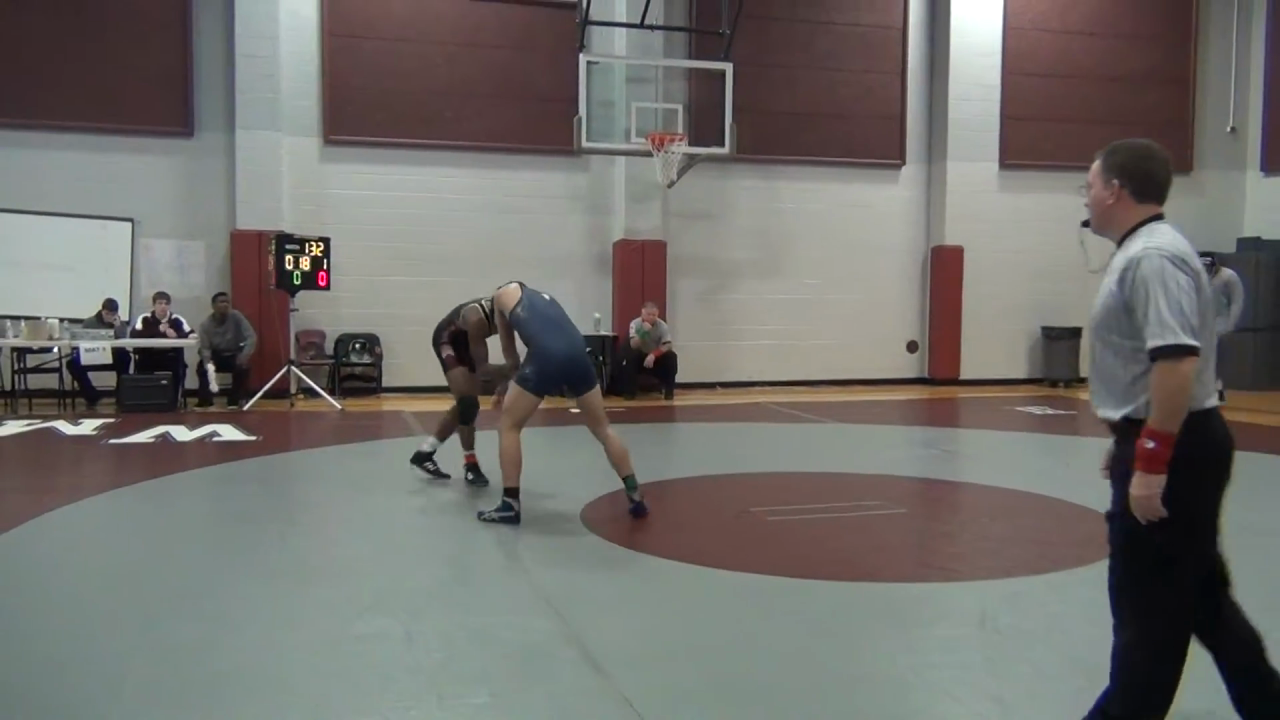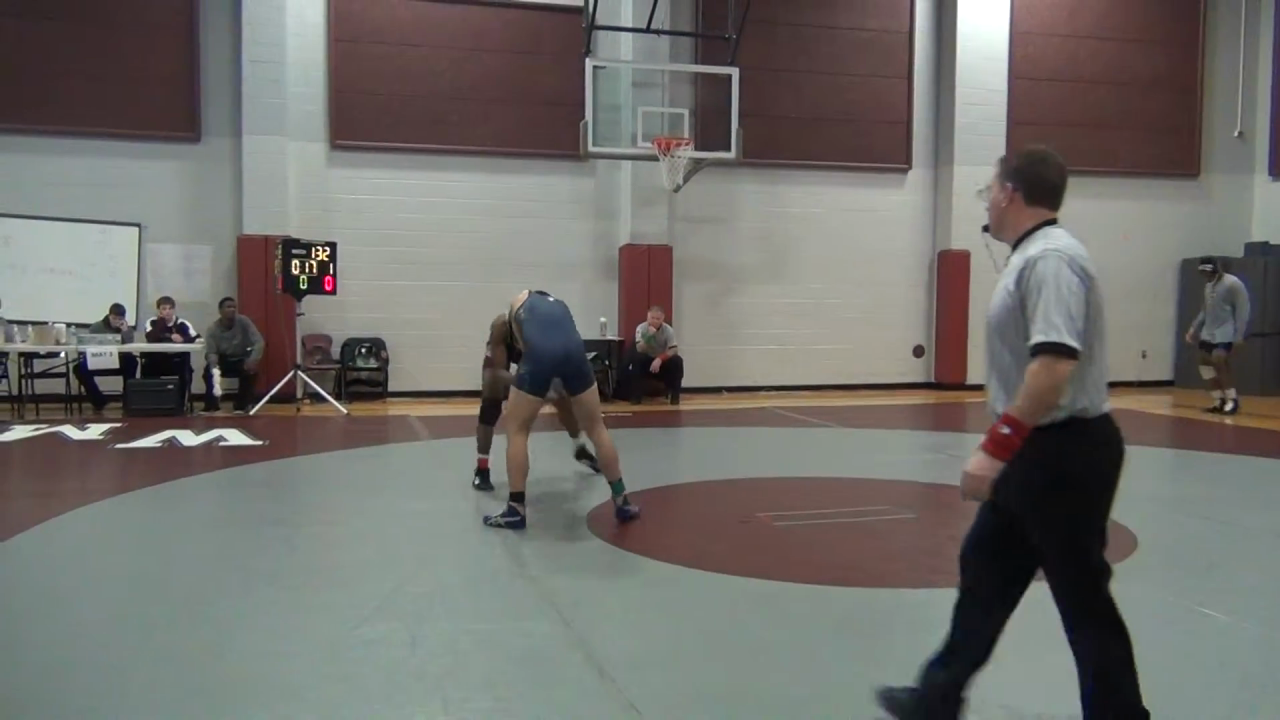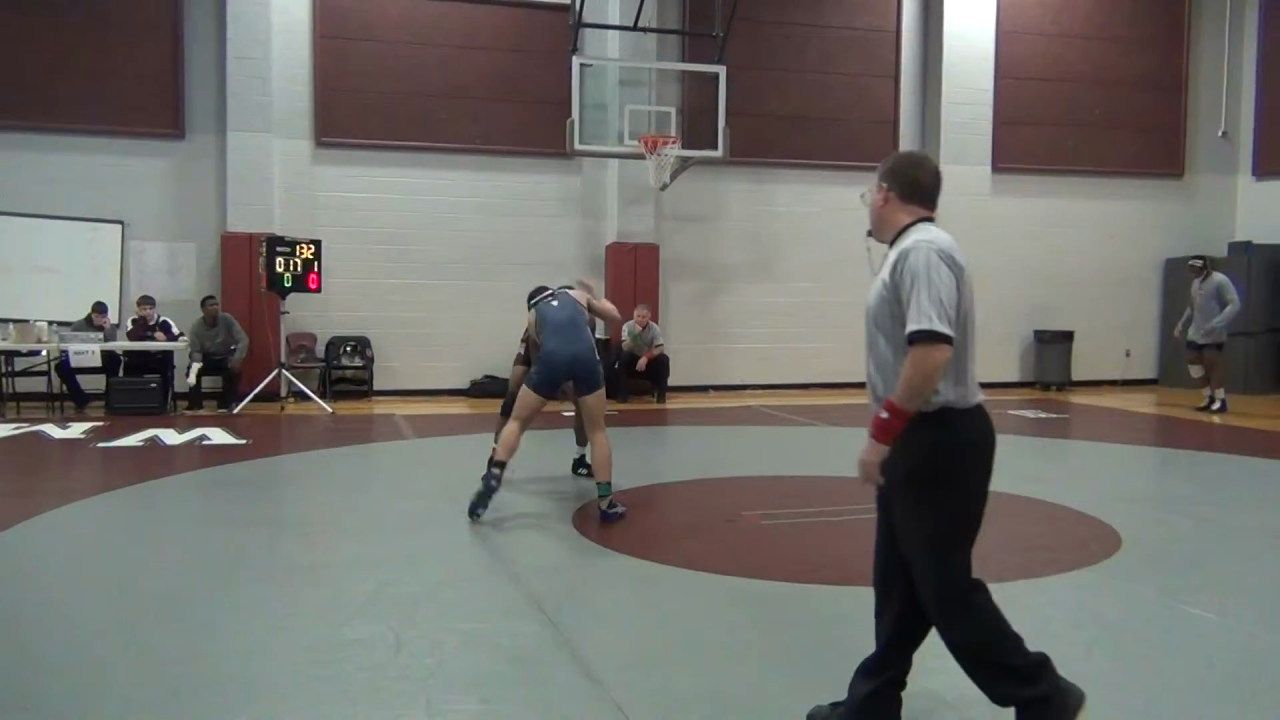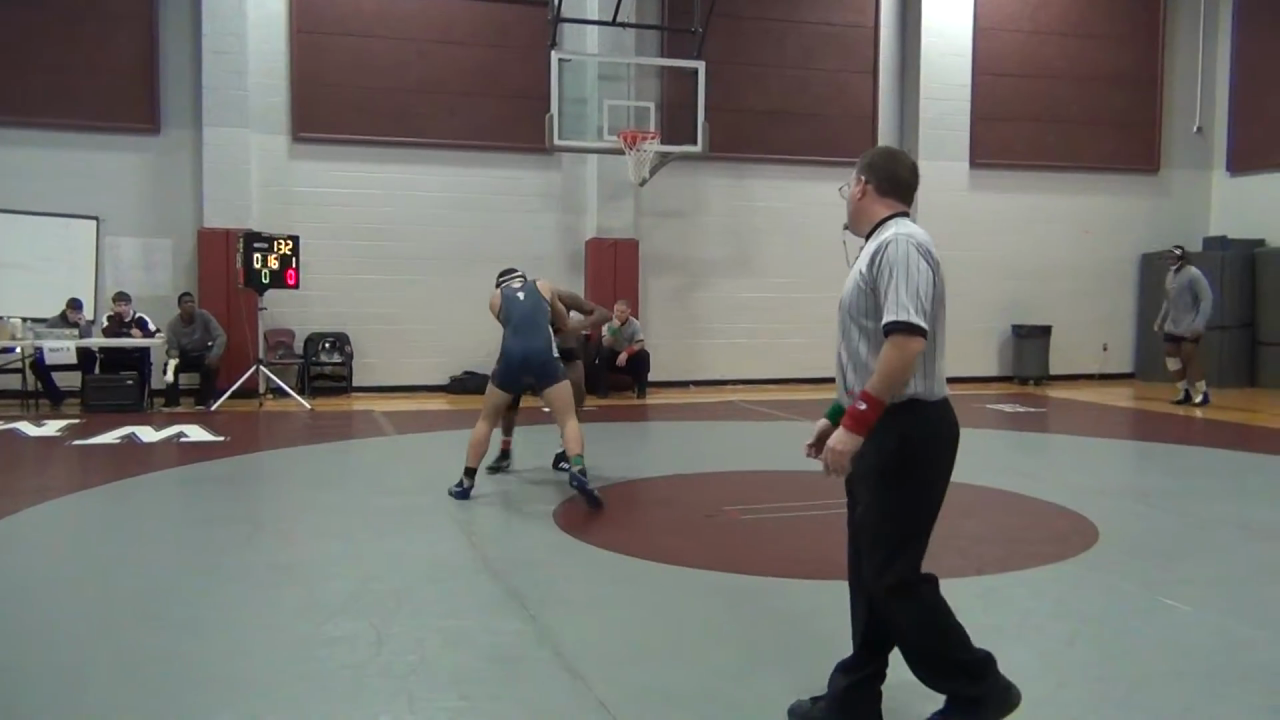
dt=0.4s
person 1, frame 1
left shoulder: (1152, 256)
right shoulder: (1144, 252)
left elbow: (1177, 364)
left wrist: (1149, 463)
right wrist: (1126, 438)
left hip: (1167, 450)
right hip: (1164, 445)
left knee: (1147, 597)
right knee: (1196, 591)
person 1, frame 2
left shoulder: (1050, 258)
right shoulder: (1033, 256)
left elbow: (1055, 365)
left wrist: (995, 449)
right wrist: (1005, 445)
left hip: (1065, 455)
right hip: (1040, 452)
left knee: (1081, 598)
right knee: (985, 574)
person 1, frame 3
left shoulder: (922, 251)
right shoulder: (910, 252)
left elbow: (931, 354)
left wrist: (881, 435)
right wrist: (887, 435)
left hip: (940, 443)
right hip: (920, 441)
left knee: (945, 586)
right knee: (900, 582)
person 1, frame 4
left shoulder: (899, 244)
right shoulder: (883, 245)
left elbow: (906, 344)
left wrist: (856, 426)
right wrist: (835, 418)
left hip: (903, 435)
right hip: (887, 433)
left knee: (895, 576)
right knee: (872, 570)
person 2, frame 1
left shoulder: (504, 293)
right shoulder: (544, 298)
left elbow: (508, 351)
right wrist: (509, 384)
left hip: (546, 354)
right hip: (576, 351)
left knee: (509, 425)
right knee: (601, 428)
left ankle: (510, 505)
right ankle: (634, 497)
person 2, frame 2
left shoulder: (521, 300)
right shoulder: (561, 306)
left elbow: (521, 346)
left hip: (539, 354)
right hip: (573, 351)
left knee: (516, 430)
right knee: (596, 428)
left ankle: (516, 509)
right ankle: (620, 501)
person 2, frame 3
left shoulder: (533, 316)
right shoulder: (577, 295)
right elbow: (614, 316)
right wrist: (594, 295)
left hip: (552, 358)
right hip: (585, 355)
left knee: (517, 422)
right knee: (597, 432)
left ankle: (493, 477)
right ankle: (606, 502)
person 2, frame 4
left shoulder: (496, 297)
right shoulder: (542, 286)
right elbow: (563, 321)
left hip: (511, 355)
right hip: (543, 354)
left knee: (486, 420)
right knee: (567, 419)
left ankle: (466, 482)
right ankle: (578, 470)
